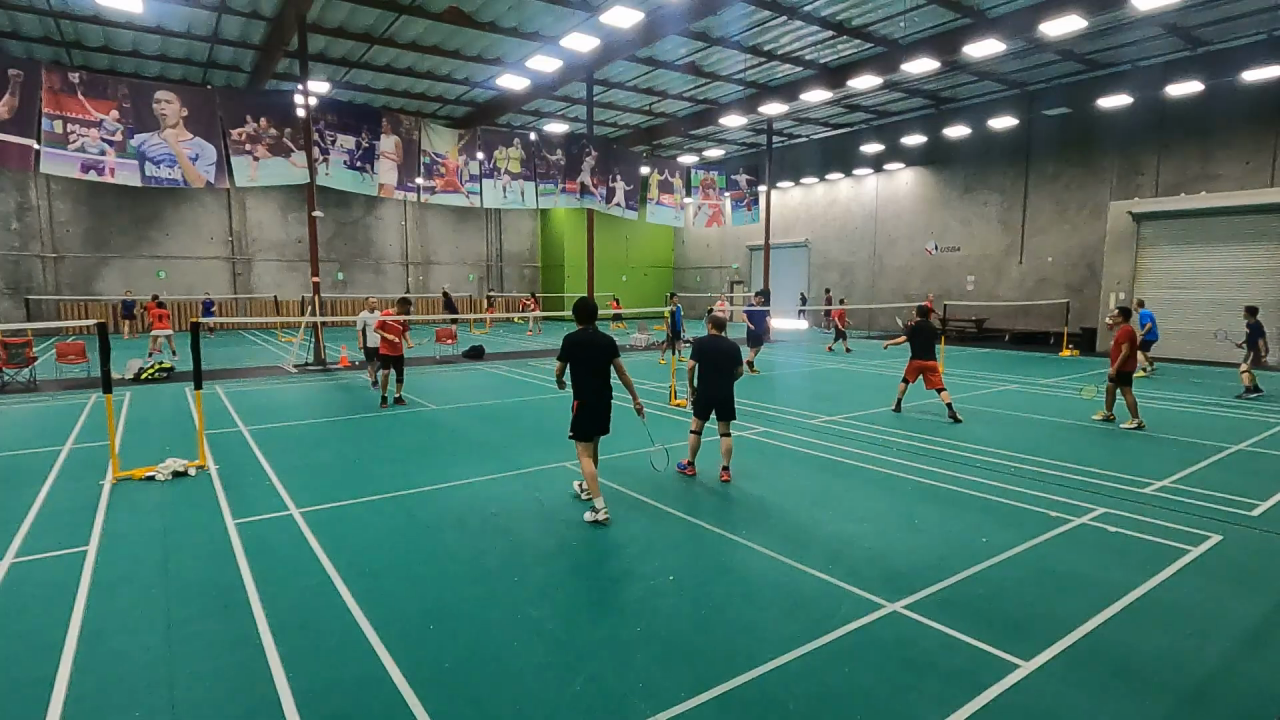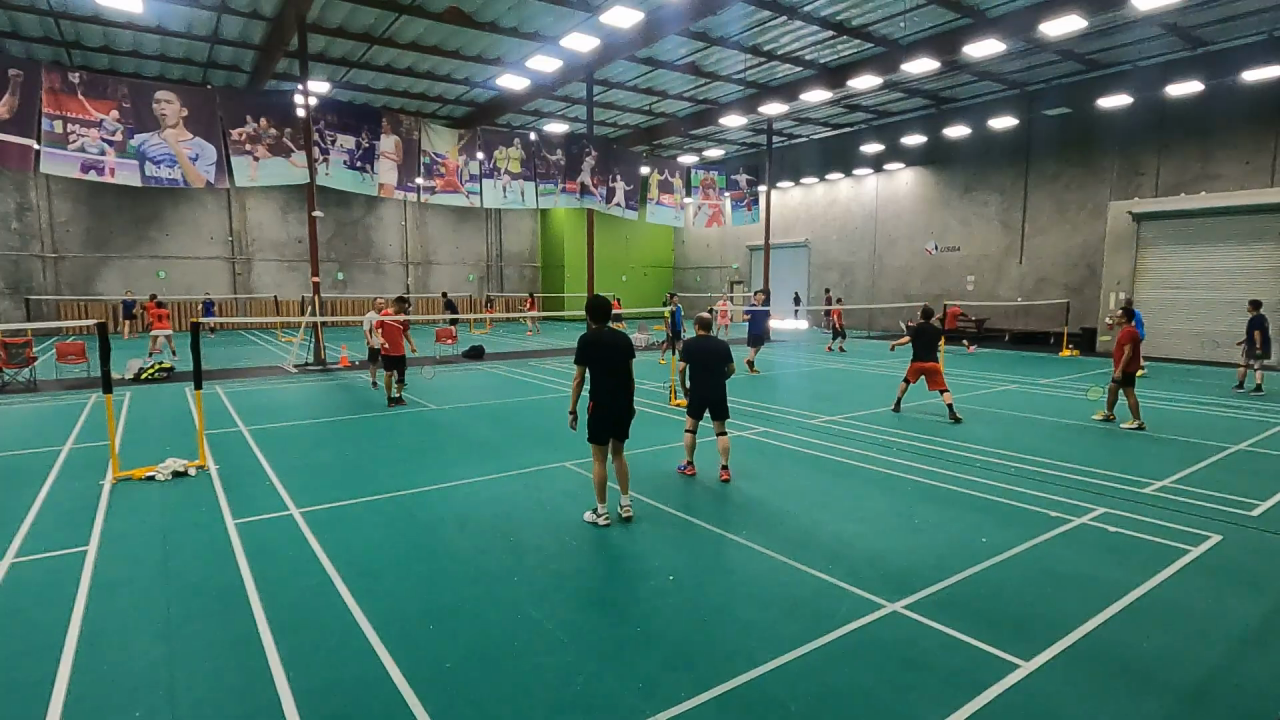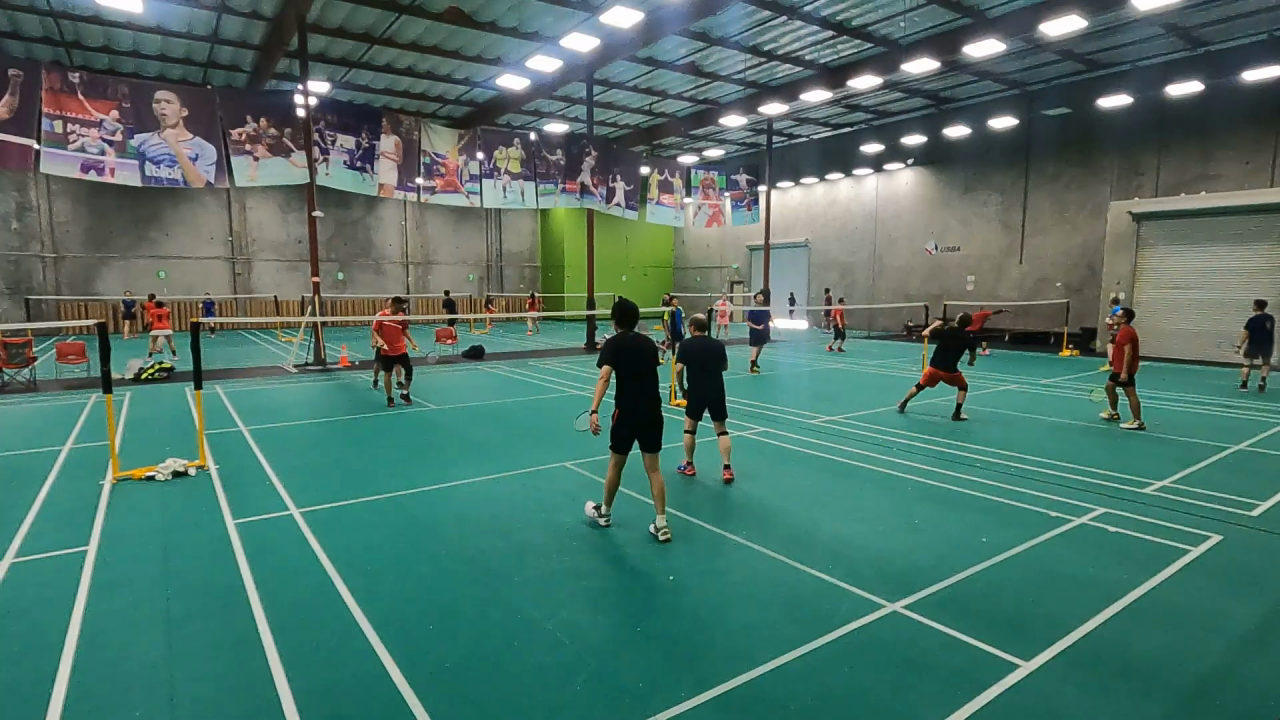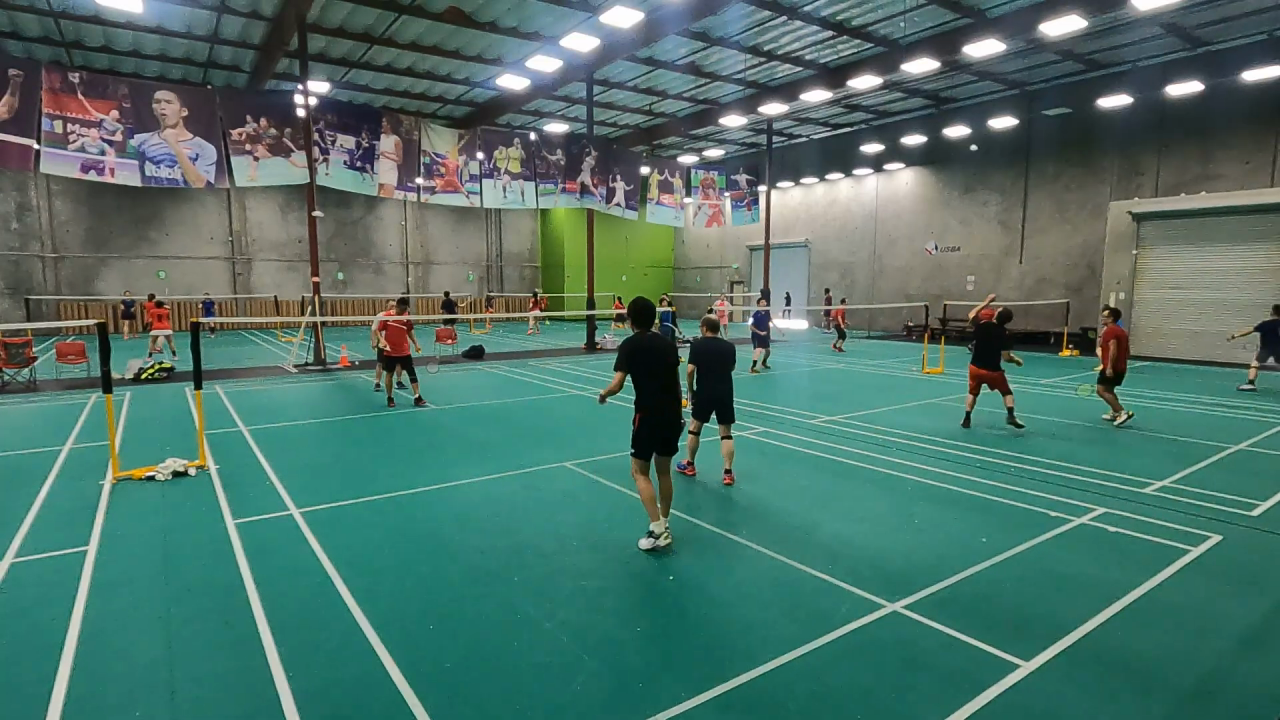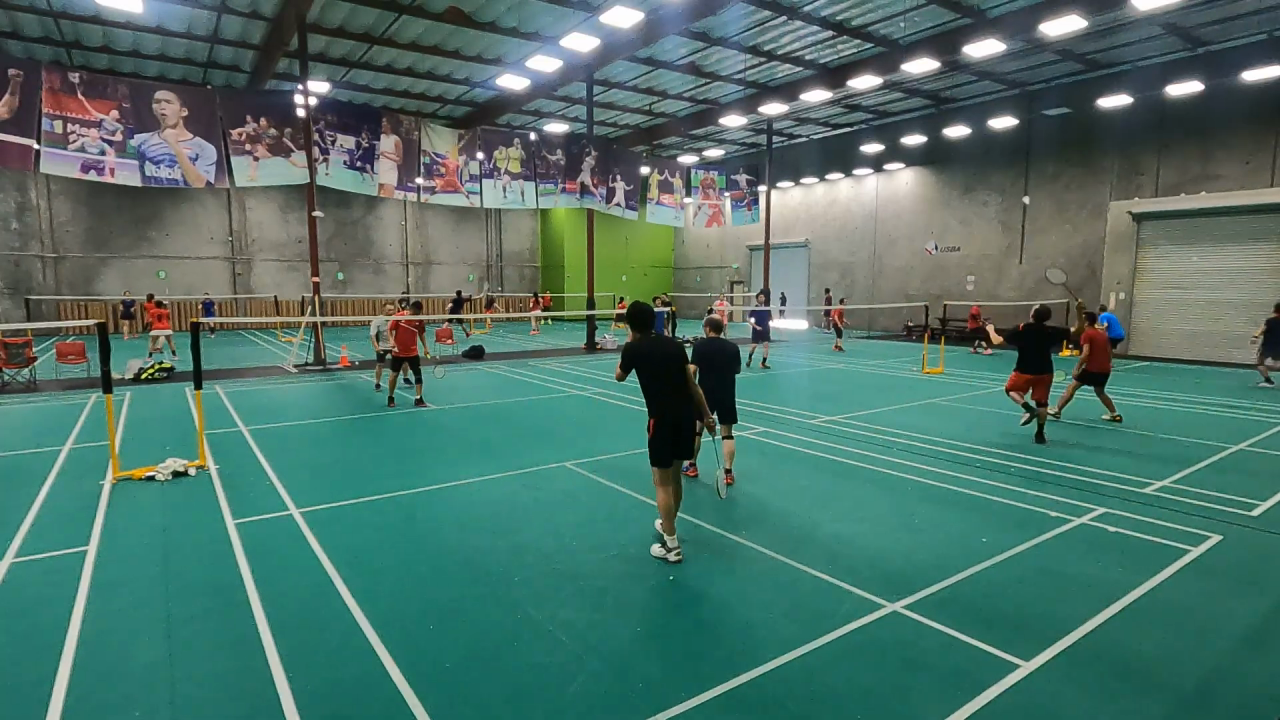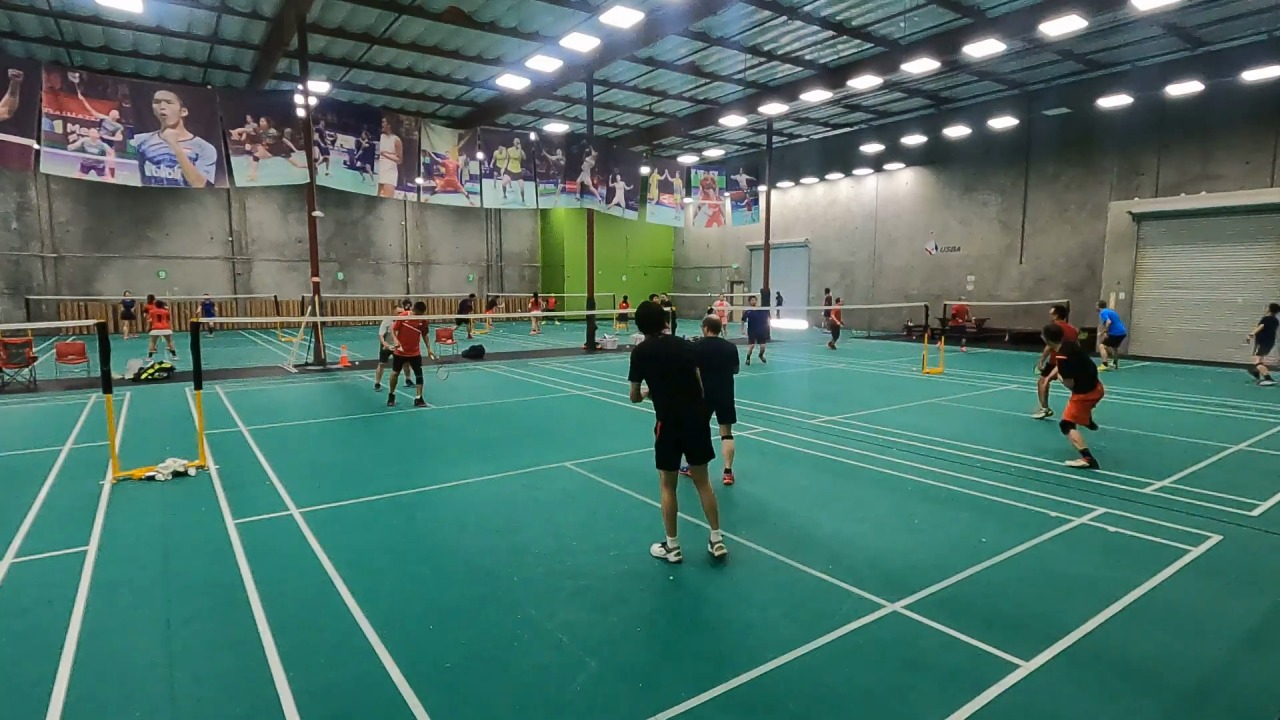
dt=0.3s
person 1, frame 1
left shoulder: (571, 339)
right shoulder: (607, 340)
left elbow: (559, 371)
right elbow: (621, 372)
left wrist: (559, 381)
right wrist: (635, 399)
left hip: (584, 403)
right hip: (604, 402)
left knee: (584, 454)
right knee: (593, 447)
left ankle: (600, 508)
right ankle: (586, 487)
person 1, frame 2
left shoulder: (586, 340)
right shoulder: (623, 338)
left elbow: (579, 378)
right elbow: (630, 375)
left wrist: (572, 410)
right wrist: (631, 403)
left hip: (601, 404)
right hip: (624, 404)
left knee: (599, 459)
right knee: (618, 454)
left ankle: (602, 512)
right ankle: (625, 504)
person 1, frame 3
left shoulder: (613, 343)
right shoulder: (649, 343)
left elbow: (604, 377)
left wrist: (594, 411)
left hip: (627, 412)
right hip: (652, 411)
left knee: (615, 465)
right knee: (653, 469)
left ankle: (604, 512)
right ankle: (661, 524)
person 1, frame 4
left shoulder: (629, 345)
right shoulder: (667, 344)
left elbow: (617, 385)
right elbow: (676, 382)
left wrist: (603, 395)
right wrist: (679, 414)
left hip: (648, 415)
right hip: (672, 414)
left knee: (640, 473)
right knee: (664, 471)
left ankle: (657, 531)
right ankle: (663, 524)
person 1, frame 5
left shoulder: (633, 349)
right shoulder: (674, 344)
left elbow: (619, 376)
right elbow: (692, 382)
right wrist: (707, 414)
left hip: (662, 420)
right hip: (687, 416)
left knee: (662, 483)
right knee: (675, 475)
left ankle: (671, 546)
right ankle: (669, 524)
person 1, frame 6
left shoulder: (641, 352)
right shoulder: (684, 345)
left elbow: (634, 396)
right elbow: (699, 385)
left wrist: (645, 395)
left hip: (669, 423)
right hip: (696, 419)
left knee: (668, 485)
right knee: (702, 482)
left ankle: (672, 547)
right ankle: (717, 541)
